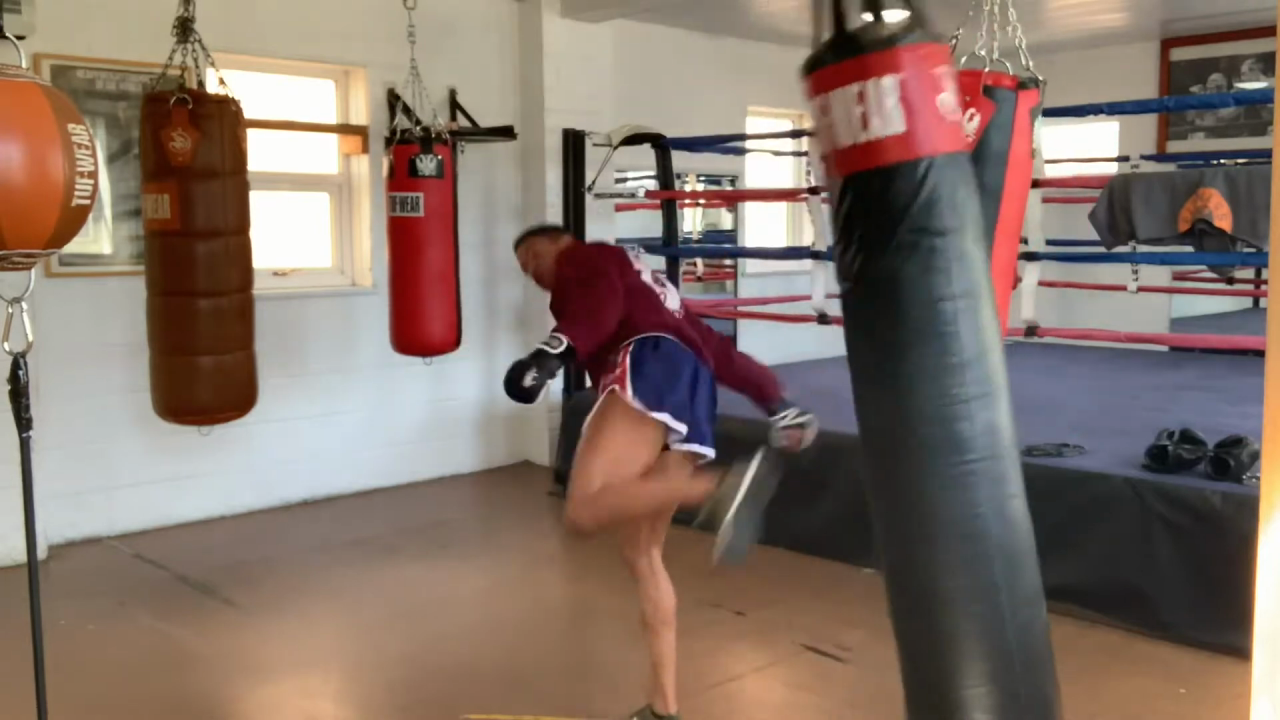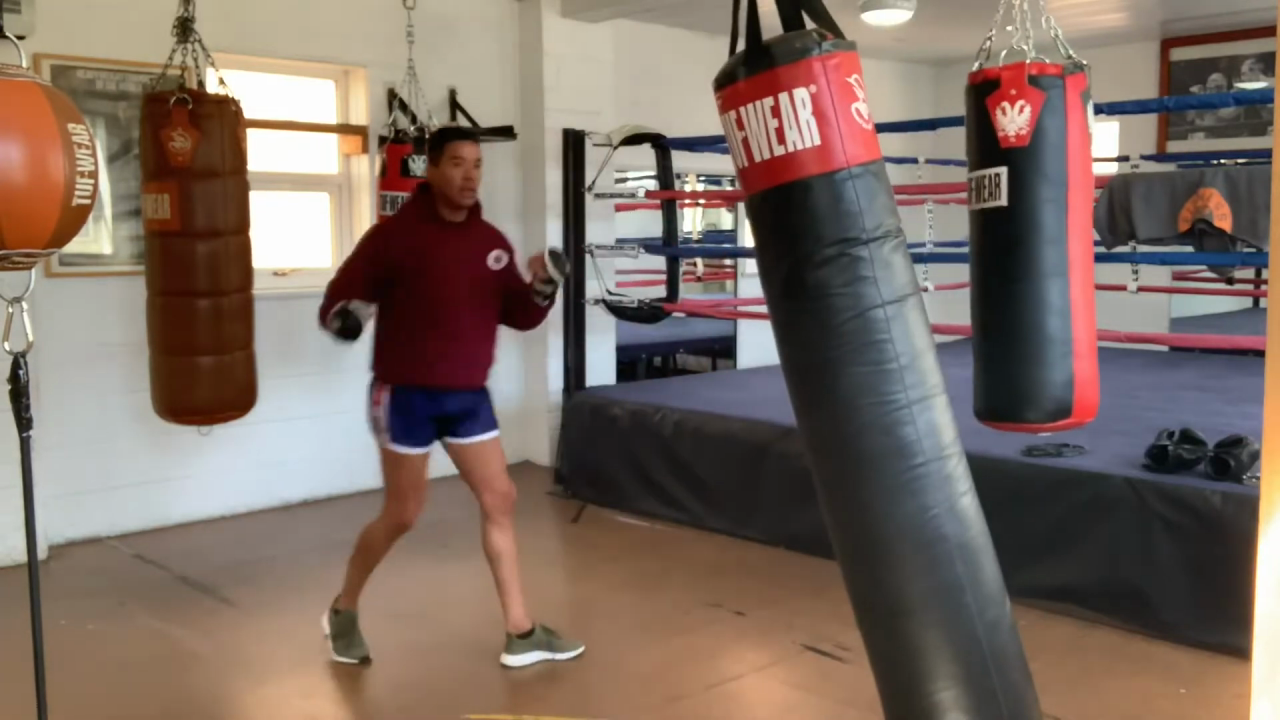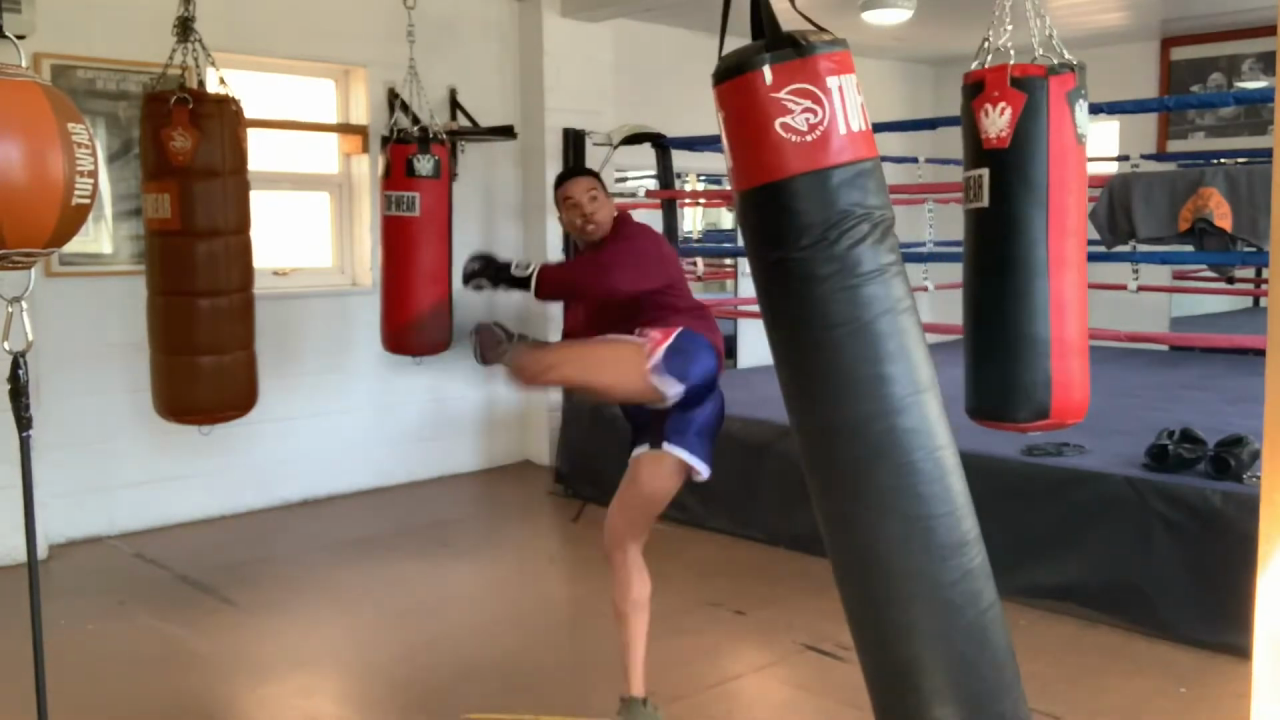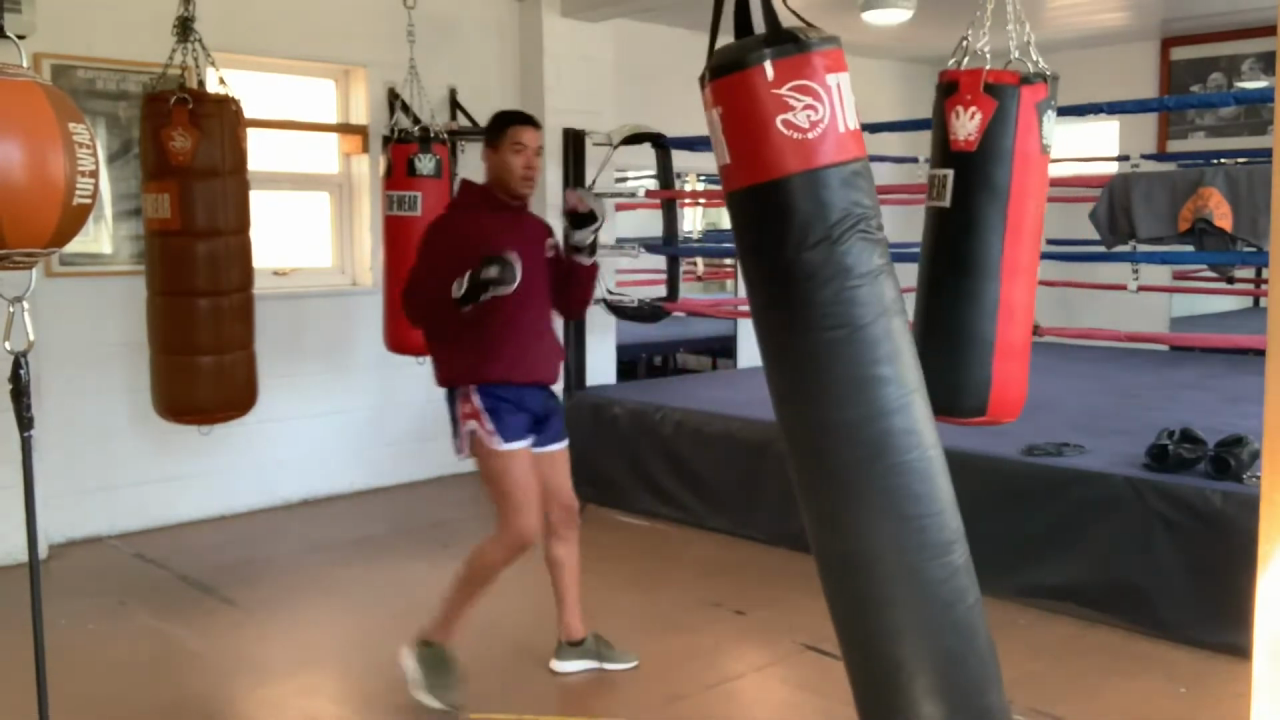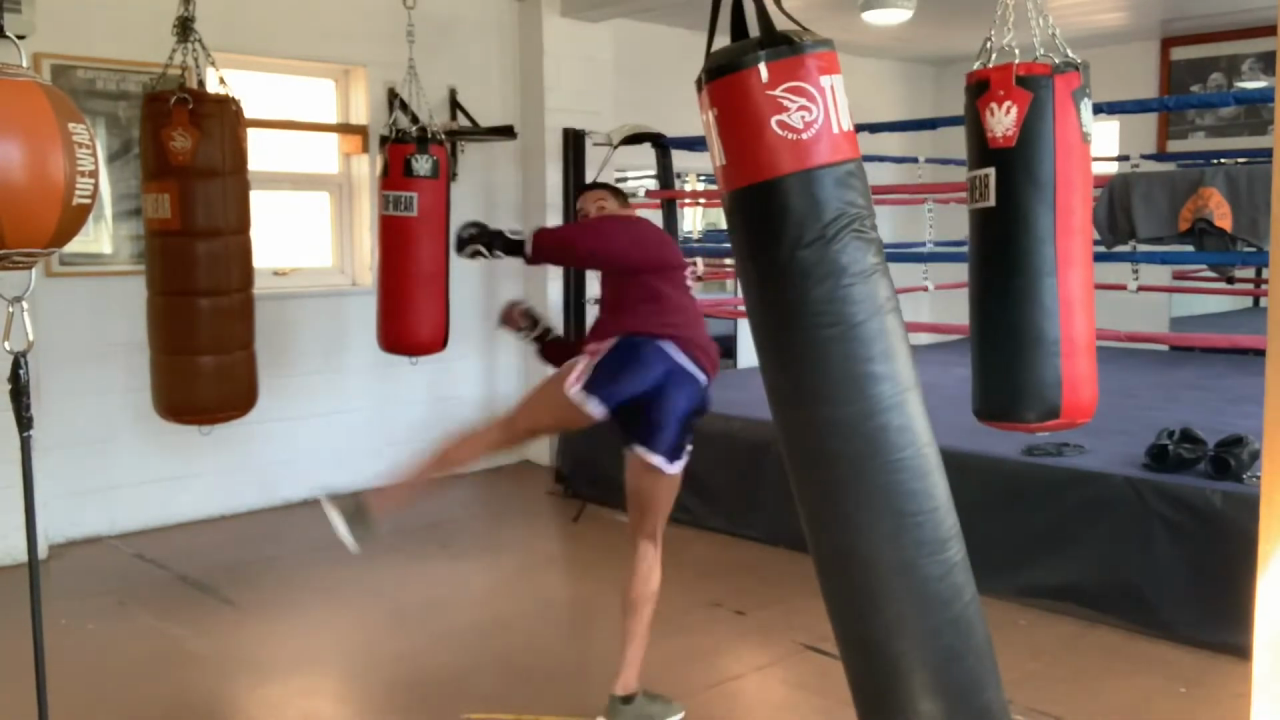
dt=1s
person 1, frame 1
left shoulder: (585, 260)
right shoulder: (642, 284)
left elbow: (598, 305)
right elbow: (719, 352)
left wrist: (552, 350)
right wrist: (779, 404)
left hip: (645, 364)
right hip: (693, 386)
left knee: (587, 507)
right knee: (641, 552)
left ankle: (718, 493)
person 1, frame 2
left shoulder: (491, 241)
right shoulder: (398, 233)
left elbow: (519, 313)
right elbow: (342, 292)
left wrist: (543, 287)
right wrist: (346, 314)
left hip: (467, 394)
right hip: (408, 393)
left knee: (500, 501)
right knee: (400, 517)
left ankle: (520, 632)
right ankle: (343, 609)
person 1, frame 3
left shoulder: (636, 243)
right shoulder: (586, 303)
left elbow: (608, 282)
right elbow: (593, 350)
left wrist: (521, 276)
right wrist: (520, 342)
left hip: (675, 348)
right hip: (677, 411)
left knee: (544, 366)
right knee: (620, 541)
person 1, frame 4
left shoulder: (536, 229)
right shoulder: (460, 223)
left elbow: (571, 301)
right elbow: (420, 307)
left wrist: (583, 237)
right wrist: (472, 288)
left hip: (534, 390)
right hip: (485, 391)
left knee: (563, 514)
right knee: (522, 528)
left ankle: (574, 639)
right ankle: (432, 642)
person 1, frame 5
left shoulder: (637, 236)
right shoulder: (649, 278)
left elbow: (615, 245)
left wrist: (517, 244)
right wrist: (543, 335)
left hip: (637, 352)
right hip: (689, 384)
left knee: (496, 433)
right knee: (646, 542)
left ankle: (372, 506)
